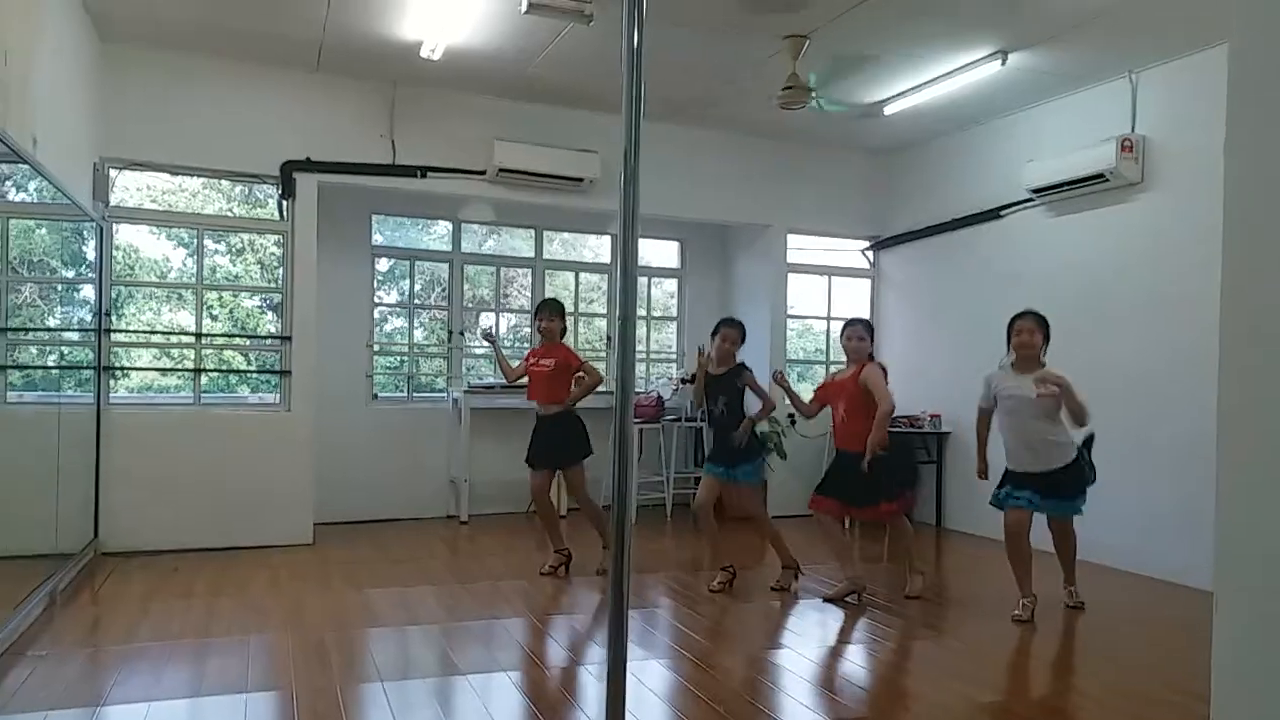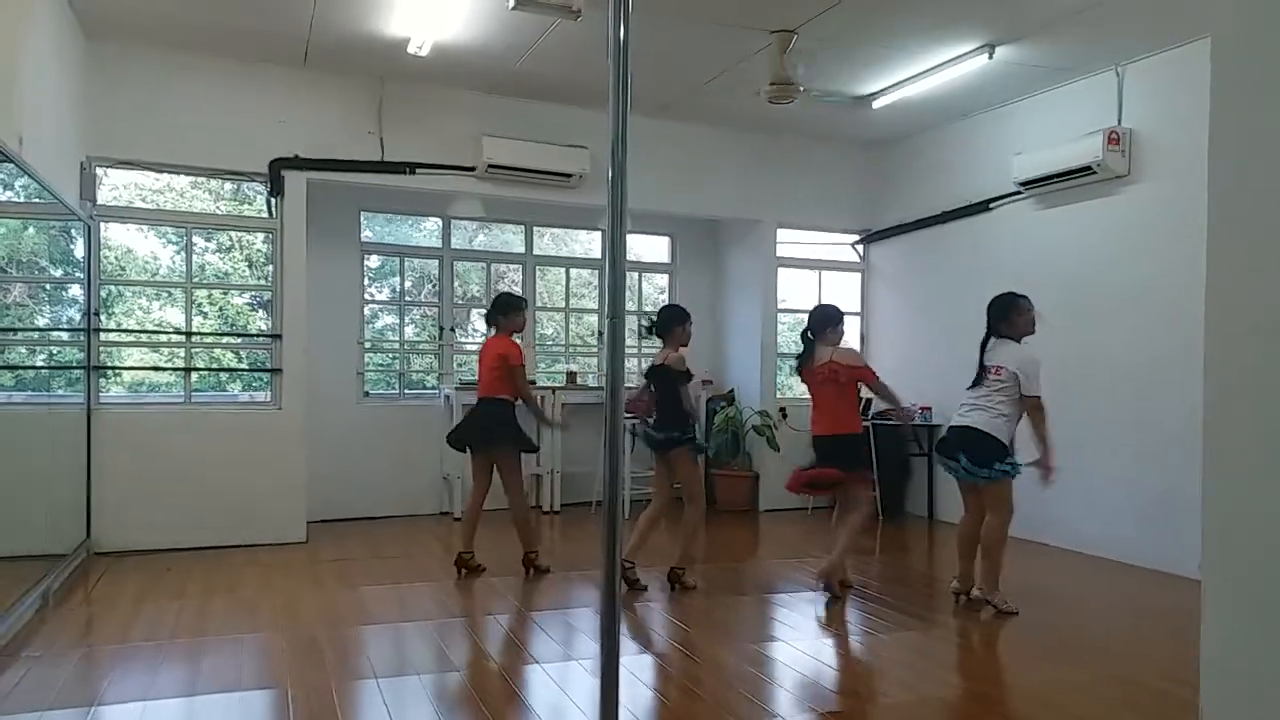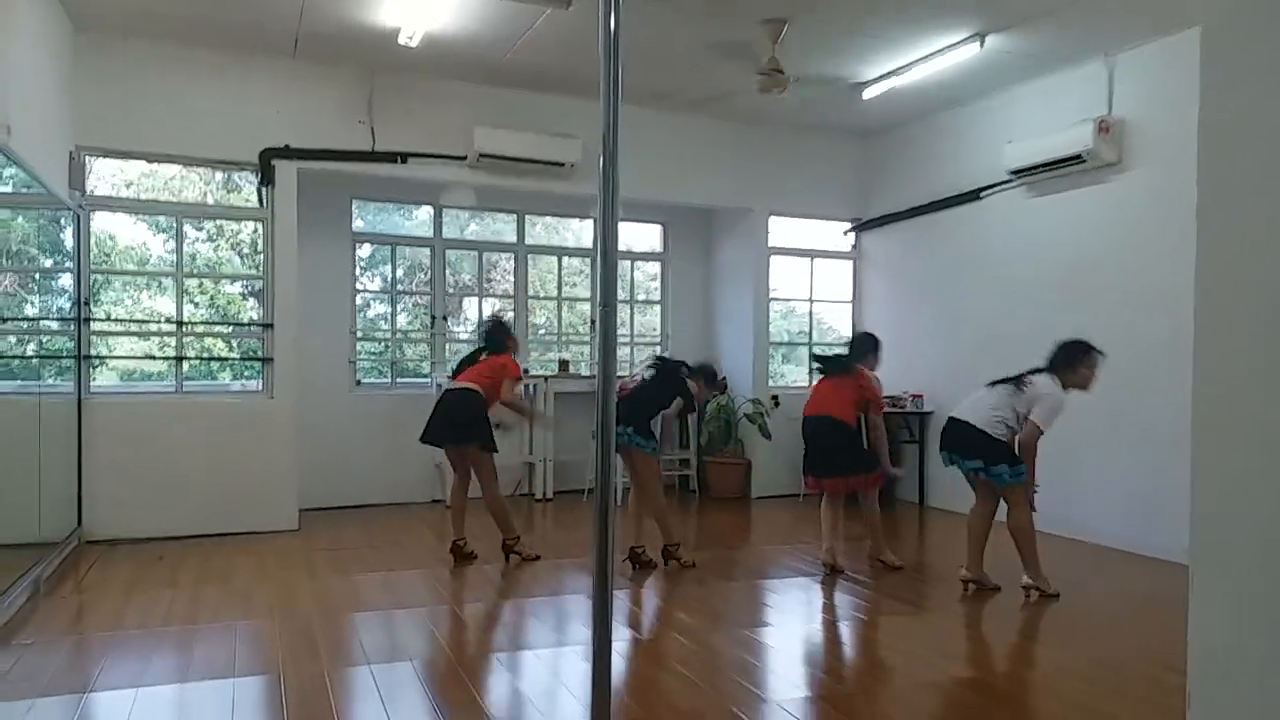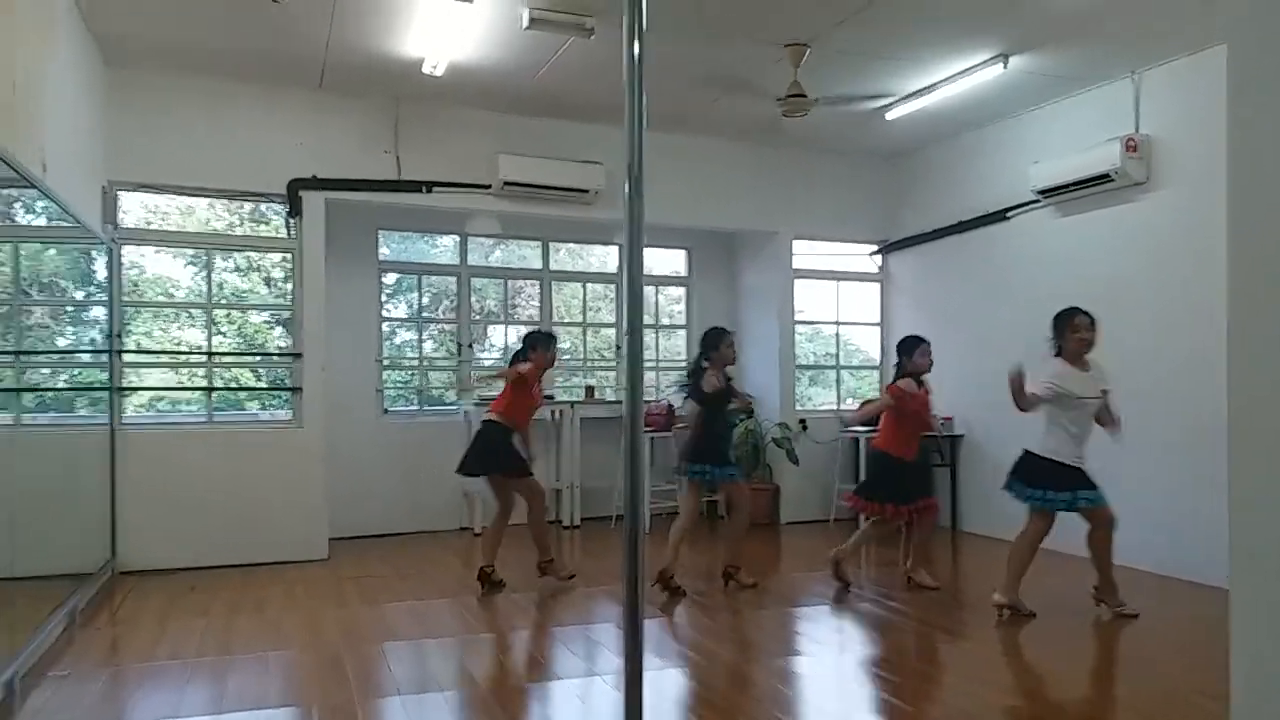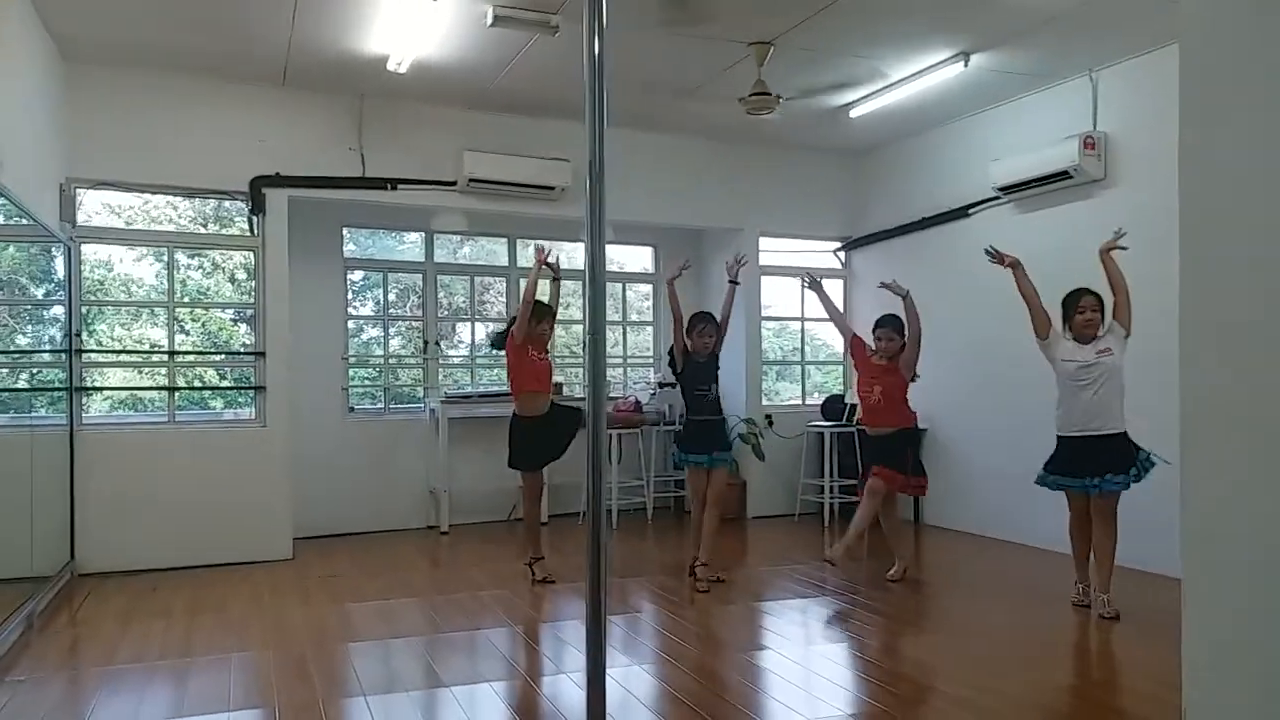
dt=1s
person 1, frame 1
left shoulder: (1054, 379)
right shoulder: (995, 379)
left elbow: (1081, 420)
right elbow: (984, 416)
left wrist: (1062, 388)
right wrist: (981, 458)
left hip: (1060, 467)
right hip: (1019, 470)
left knee: (1062, 531)
right knee: (1014, 528)
left ankle: (1070, 585)
right ankle: (1026, 597)
person 1, frame 2
left shoulder: (990, 352)
right shoulder: (1026, 358)
right elbow: (1033, 408)
right wrist: (1045, 452)
left hip: (959, 433)
right hip: (986, 439)
left knee: (974, 511)
right knee: (999, 512)
left ankle: (964, 581)
right ankle: (989, 587)
person 1, frame 3
left shoulder: (1037, 381)
right shoulder: (1055, 395)
right elbow: (1028, 438)
left wrist: (1024, 476)
right wrist: (1028, 479)
left hip: (957, 428)
right hip: (983, 435)
left knee: (986, 497)
right knee: (1018, 502)
left ankle: (973, 568)
right ankle: (1034, 576)
person 1, frame 4
left shoulder: (1096, 372)
right shoulder: (1057, 372)
left elbow: (1100, 414)
right elbow: (1026, 403)
left wrist: (1111, 421)
right wrist: (1018, 387)
left hip: (1067, 465)
right hip: (1049, 464)
left knee: (1038, 526)
right knee: (1103, 520)
left ankle: (1007, 593)
right ankle: (1107, 592)
person 1, frame 5
left shoulder: (1114, 341)
right shoulder: (1057, 348)
left elbow: (1122, 295)
right elbow: (1034, 306)
left wrist: (1106, 254)
right wrist: (1017, 268)
left hip: (1112, 442)
right hip: (1072, 443)
left knee: (1104, 515)
right knee: (1080, 516)
left ankle: (1103, 592)
right ankle: (1082, 582)
person 2, frame 1
left shoulder: (565, 353)
right shoulder: (533, 354)
left elbow: (595, 378)
right elbow: (512, 376)
left wrist: (570, 401)
right wrist: (495, 345)
left hip: (564, 426)
right hip: (543, 425)
left knee: (577, 493)
right knee: (538, 492)
left ankle: (609, 547)
right ankle: (560, 551)
person 2, frame 2
left shoulder: (489, 345)
right shoulder: (511, 348)
right elbow: (524, 392)
right wrist: (543, 418)
left hip: (480, 416)
right hip: (499, 417)
left knee: (480, 489)
right knee: (515, 491)
left ankle: (465, 554)
right ankle: (531, 555)
person 2, frame 3
left shoulder: (484, 361)
right shoulder: (510, 364)
right elbow: (506, 398)
right wrist: (528, 412)
left hip: (446, 406)
right hip: (467, 408)
left knee: (461, 477)
right knee: (489, 481)
left ankle: (459, 543)
right ankle: (511, 541)
person 2, frame 4
left shoulder: (535, 382)
right shoulder: (526, 370)
right elbow: (506, 373)
left wrist: (528, 457)
left hip: (493, 439)
right hip: (496, 439)
left knee: (505, 506)
right knee: (536, 496)
left ankle: (488, 568)
right ankle: (547, 561)
person 2, frame 5
left shoulder: (541, 345)
right shoulder: (517, 344)
left elbow: (550, 306)
right elbow: (526, 301)
left wrist: (555, 276)
right wrist: (538, 264)
left hip: (552, 415)
right hip: (527, 425)
left knee: (586, 419)
right knee: (532, 493)
right ankle: (535, 558)
person 3, frame 1
left shoulder: (740, 372)
right shoulder: (706, 368)
left elbow: (769, 404)
right elbow: (698, 402)
left wrist: (750, 422)
right wrist: (701, 371)
left hip: (743, 449)
right hip: (719, 450)
left knee: (754, 512)
right knee: (702, 505)
left ankle: (789, 564)
right ankle: (725, 568)
person 3, frame 2
left shoulder: (655, 362)
right shoulder: (678, 359)
left elbow: (643, 396)
right elbow: (688, 406)
right wrist: (693, 414)
left hip: (660, 433)
right hip: (678, 433)
left knee: (660, 502)
right knee: (695, 503)
left ankle: (628, 560)
right ankle: (679, 570)
person 3, frame 3
left shoulder: (668, 377)
right shoulder: (691, 389)
right elbow: (668, 415)
left hip: (621, 417)
right hip: (635, 423)
left knee: (640, 492)
right knee: (653, 490)
left ankle: (637, 549)
right ankle: (672, 547)
person 3, frame 4
left shoulder: (721, 379)
right shoulder: (712, 382)
left elbow: (736, 399)
right elbow: (694, 417)
left hip: (707, 454)
right hip: (710, 455)
left knee: (689, 513)
right knee: (742, 504)
left ankle: (667, 571)
right ankle: (731, 567)
person 3, frame 5
left shoulder: (713, 358)
right shoulder: (681, 359)
left elbow: (725, 318)
right elbow: (677, 320)
left wrist: (733, 280)
right wrist: (671, 283)
left hip: (717, 432)
right hip: (695, 433)
left knee: (714, 500)
right knee: (702, 500)
left ankle: (701, 562)
right ankle: (700, 562)
person 4, frame 1
left shoulder: (870, 371)
right shoulder: (833, 379)
left elbow: (886, 407)
right elbow: (808, 411)
left wrist: (872, 448)
right wrist: (787, 389)
left hip: (871, 458)
right hip: (845, 458)
left knee: (892, 517)
right knee: (826, 515)
left ankle: (915, 572)
right ankle: (853, 579)
person 4, frame 2
left shoulder: (808, 362)
right shoulder: (846, 356)
right elbow: (878, 387)
right wrist: (903, 409)
left hip: (823, 439)
right hip: (847, 438)
left knee: (845, 504)
right knee: (862, 503)
left ankle: (838, 571)
right ankle: (832, 567)
person 4, frame 3
left shoulder: (831, 372)
right shoulder: (869, 380)
right elbow: (875, 426)
right wrist: (885, 465)
left hip: (812, 426)
right hip: (840, 430)
left knee: (832, 492)
right knee: (868, 488)
left ankle: (829, 551)
right ankle: (879, 550)
person 4, frame 4
left shoulder: (919, 389)
right shoulder: (906, 387)
left elbow: (921, 421)
right elbow: (880, 405)
left wrist: (930, 420)
right wrist: (858, 416)
left hip: (898, 459)
right hip: (891, 461)
left knee: (887, 517)
right knee: (925, 511)
left ankle: (842, 553)
right ankle: (915, 568)
person 4, frame 5
left shoulder: (903, 366)
right shoulder: (863, 358)
left elbow: (916, 333)
right elbow: (841, 323)
left wrist: (905, 296)
right wrist: (820, 291)
left hip: (900, 439)
right hip: (873, 440)
left knee: (874, 491)
right knee: (886, 504)
left ankle: (842, 547)
right ankle: (902, 560)
